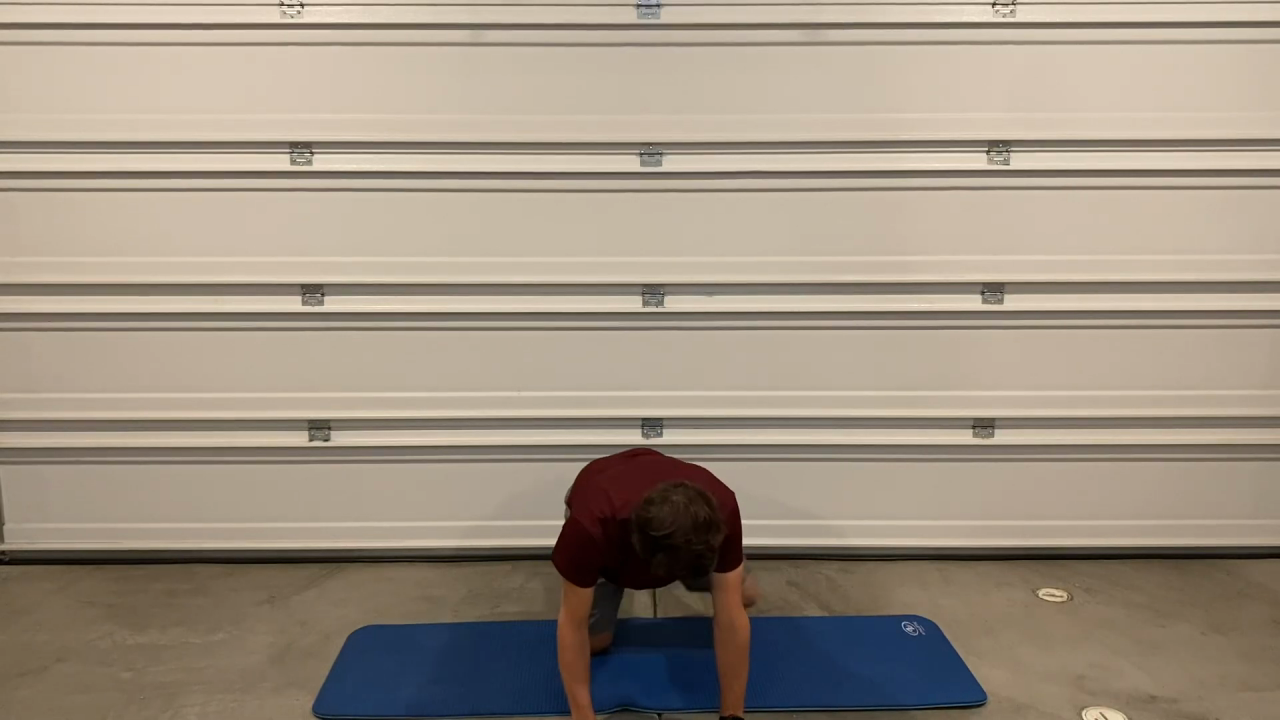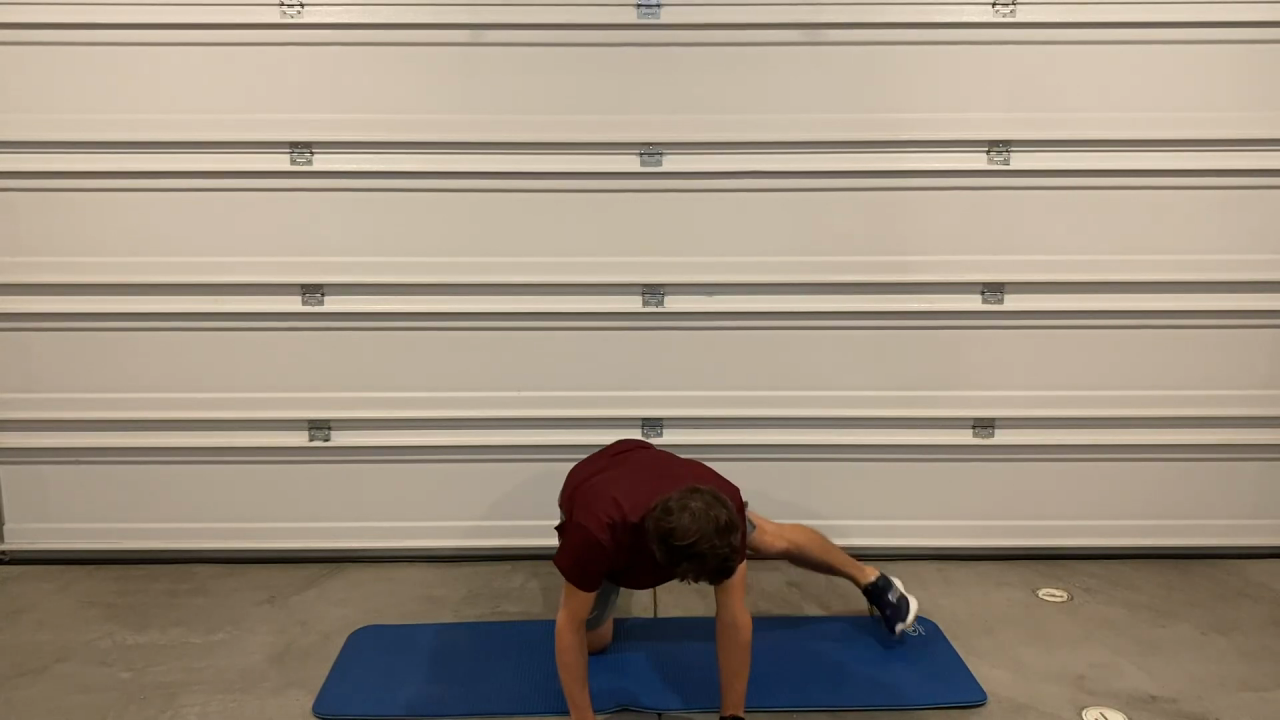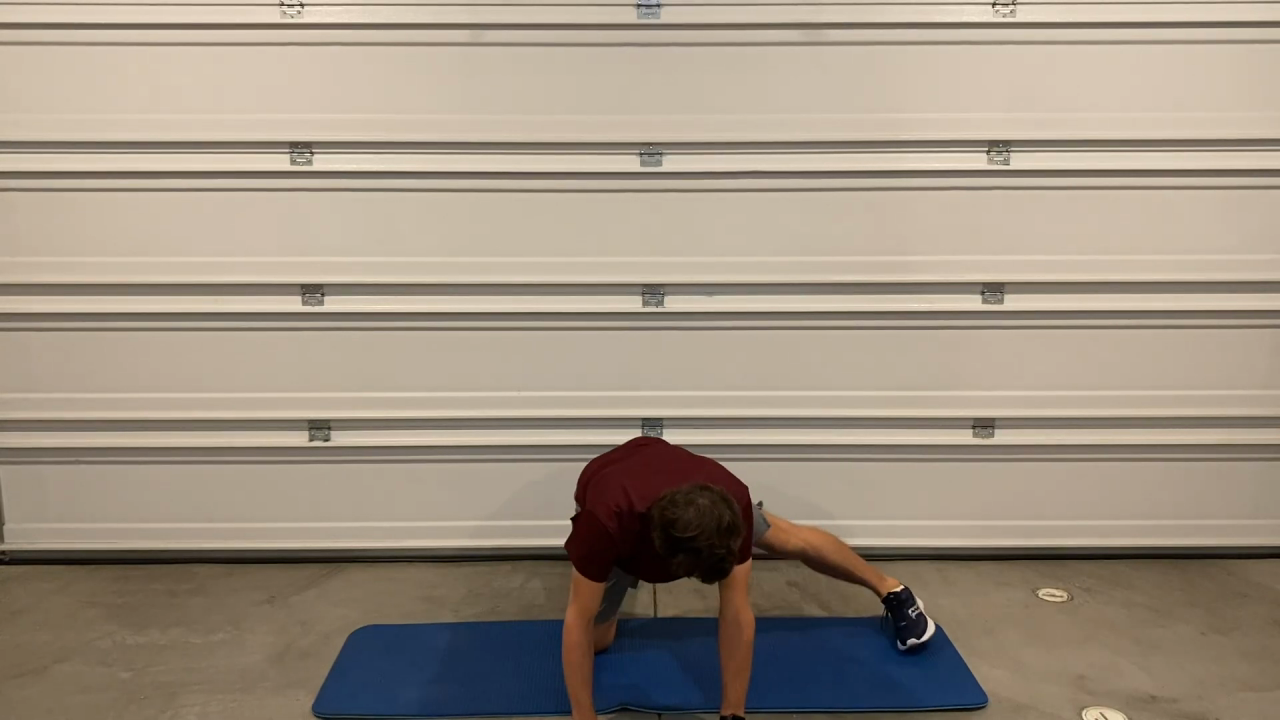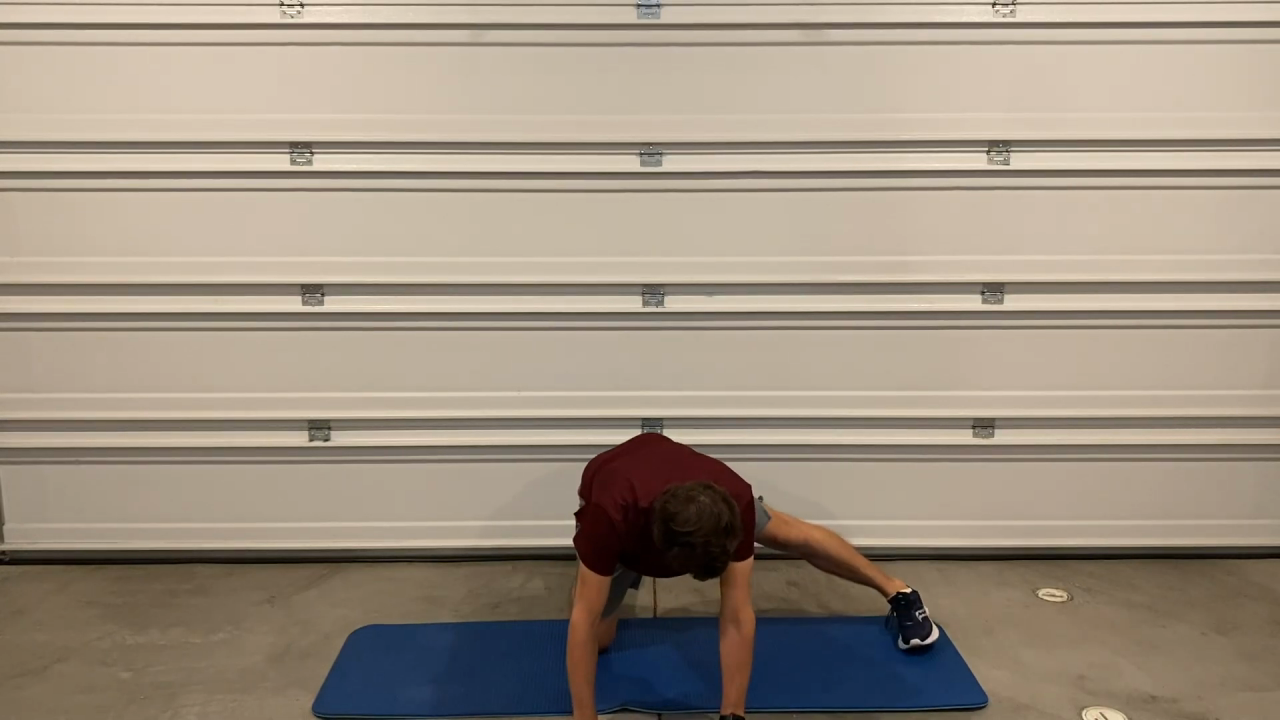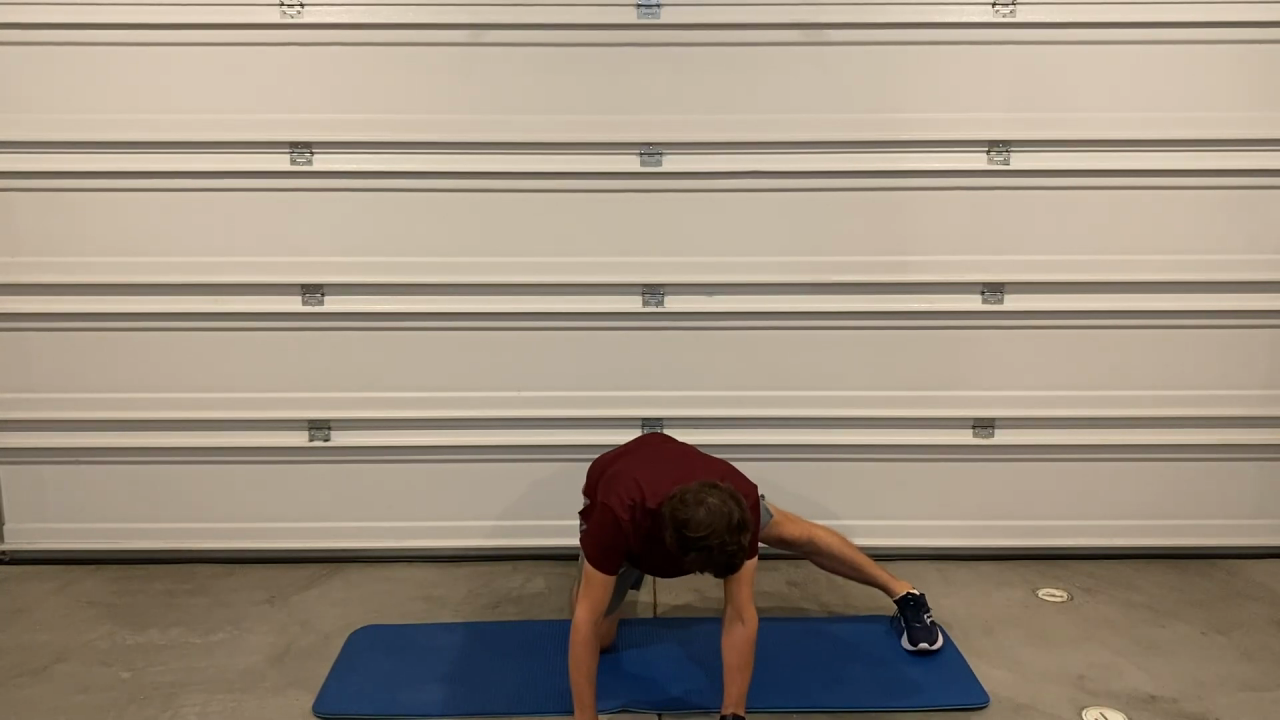
dt=0.4s
person 1, frame 1
left shoulder: (719, 509)
right shoulder: (592, 526)
left elbow: (730, 620)
right elbow: (572, 626)
left knee: (743, 597)
right knee: (596, 640)
person 1, frame 2
left shoulder: (721, 505)
right shoulder: (597, 531)
left elbow: (733, 617)
right elbow: (569, 627)
left knee: (774, 542)
right knee: (594, 639)
left ankle: (868, 579)
person 1, frame 3
left shoulder: (730, 503)
right shoulder: (607, 520)
left elbow: (736, 616)
right elbow: (578, 622)
left hip: (671, 472)
left knee: (788, 540)
right knee: (597, 637)
left ankle: (891, 590)
person 1, frame 4
left shoulder: (734, 501)
right shoulder: (612, 514)
left elbow: (737, 614)
right elbow: (584, 621)
left hip: (679, 474)
right hip: (619, 503)
left knee: (788, 533)
right knee: (599, 635)
left ankle: (897, 592)
person 1, frame 5
left shoulder: (739, 501)
right shoulder: (619, 514)
left elbow: (740, 614)
right elbow: (586, 621)
left hip: (681, 471)
left knee: (794, 534)
right knee: (600, 635)
left ankle: (903, 593)
right ankle: (610, 574)
